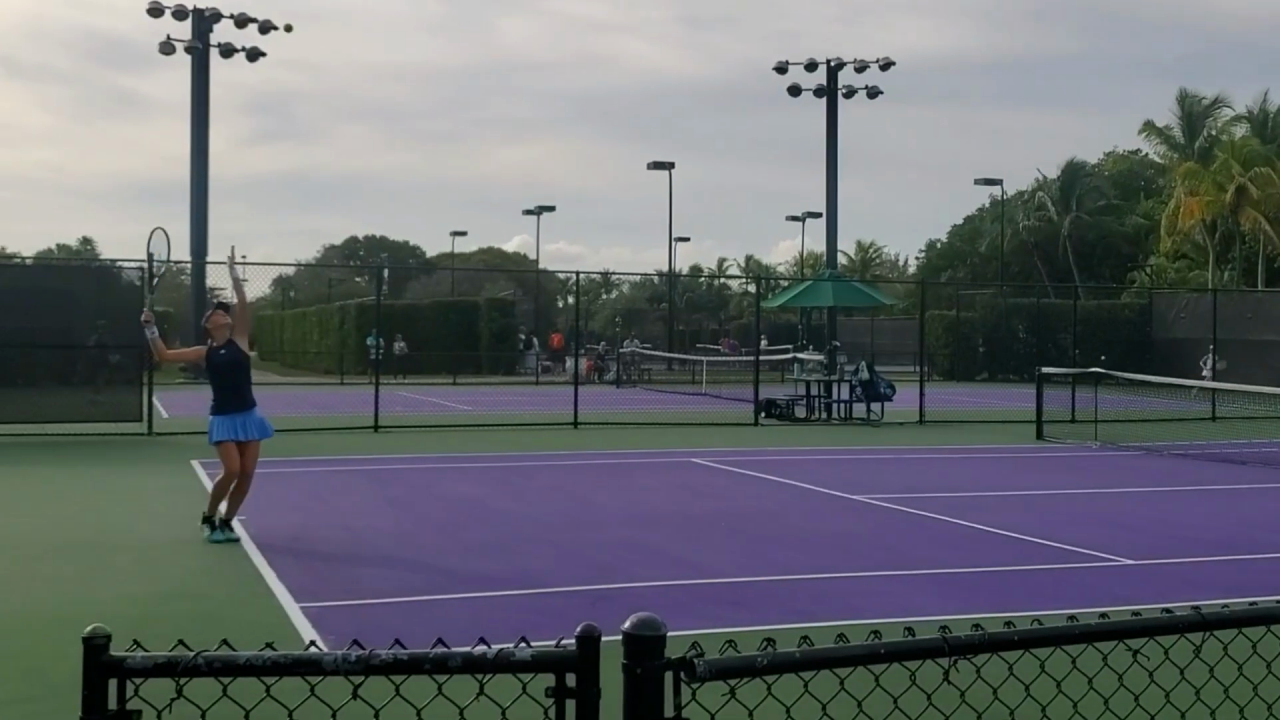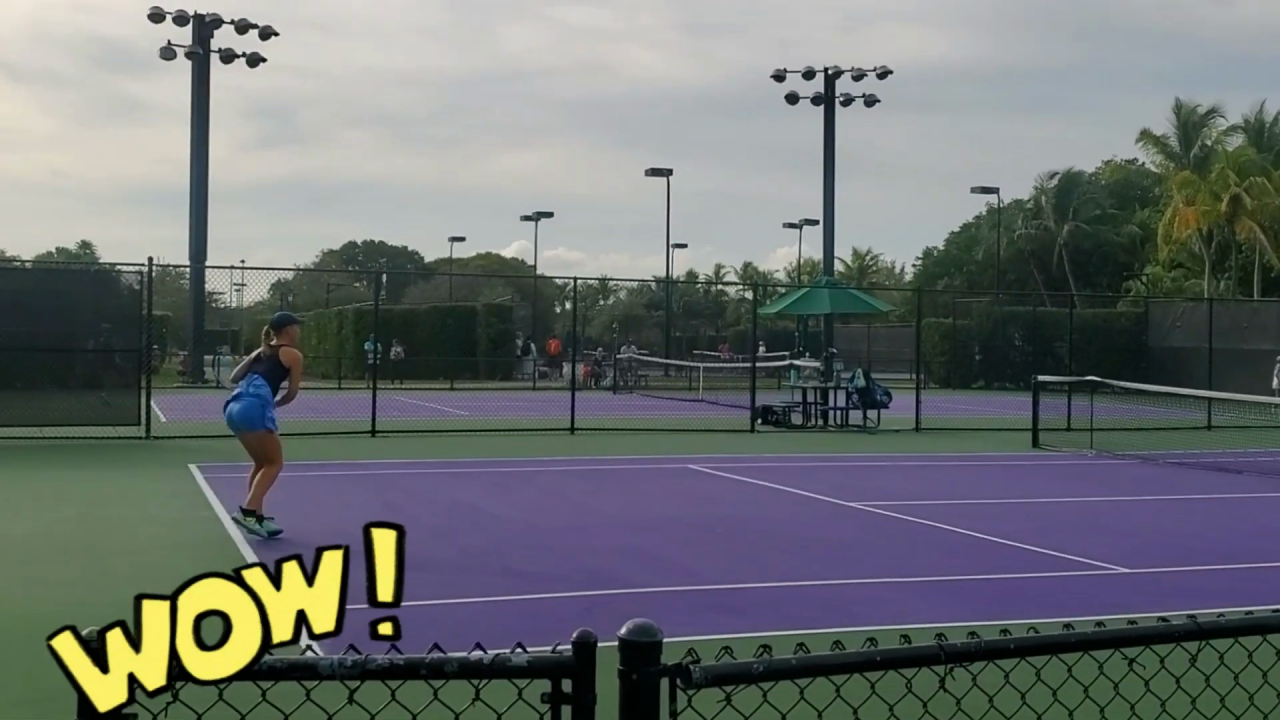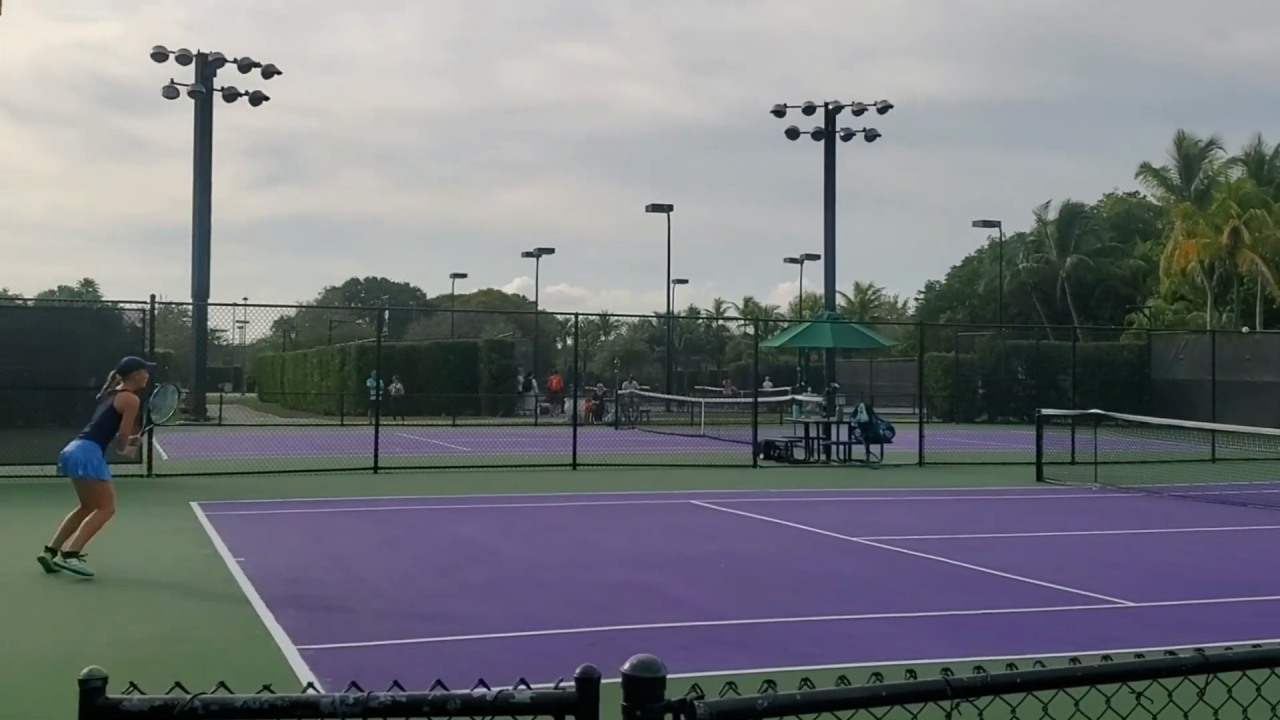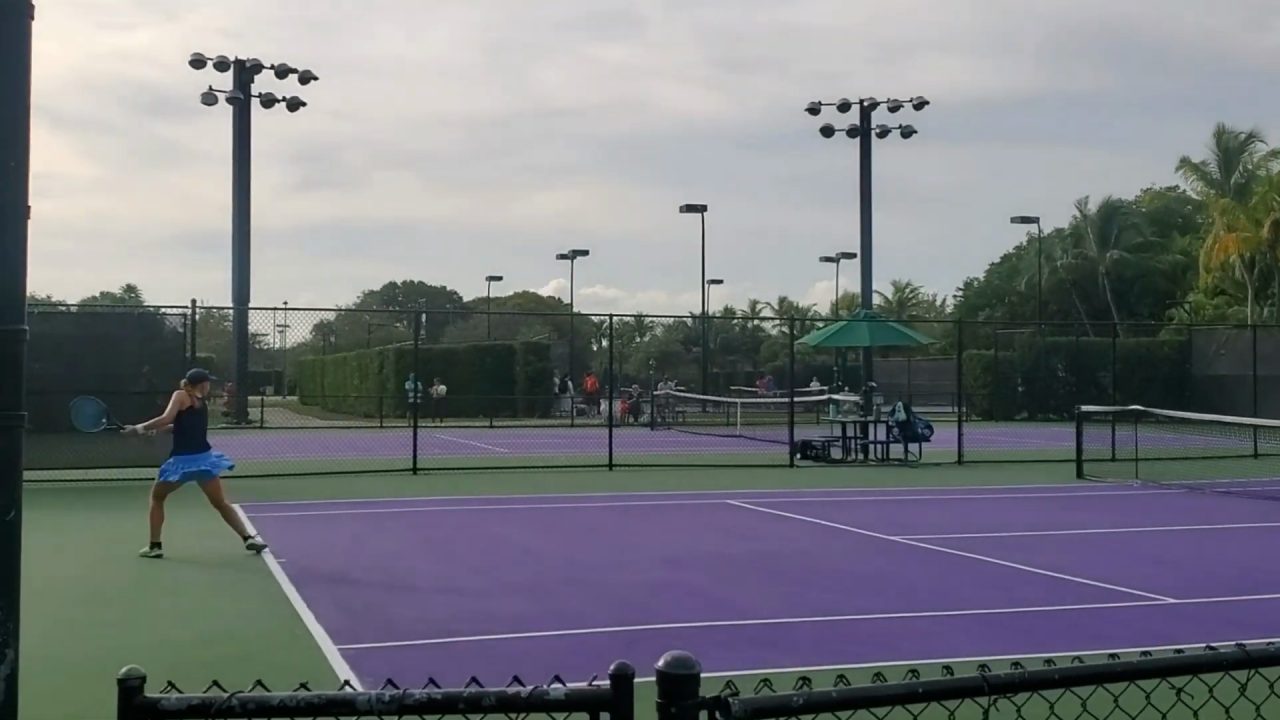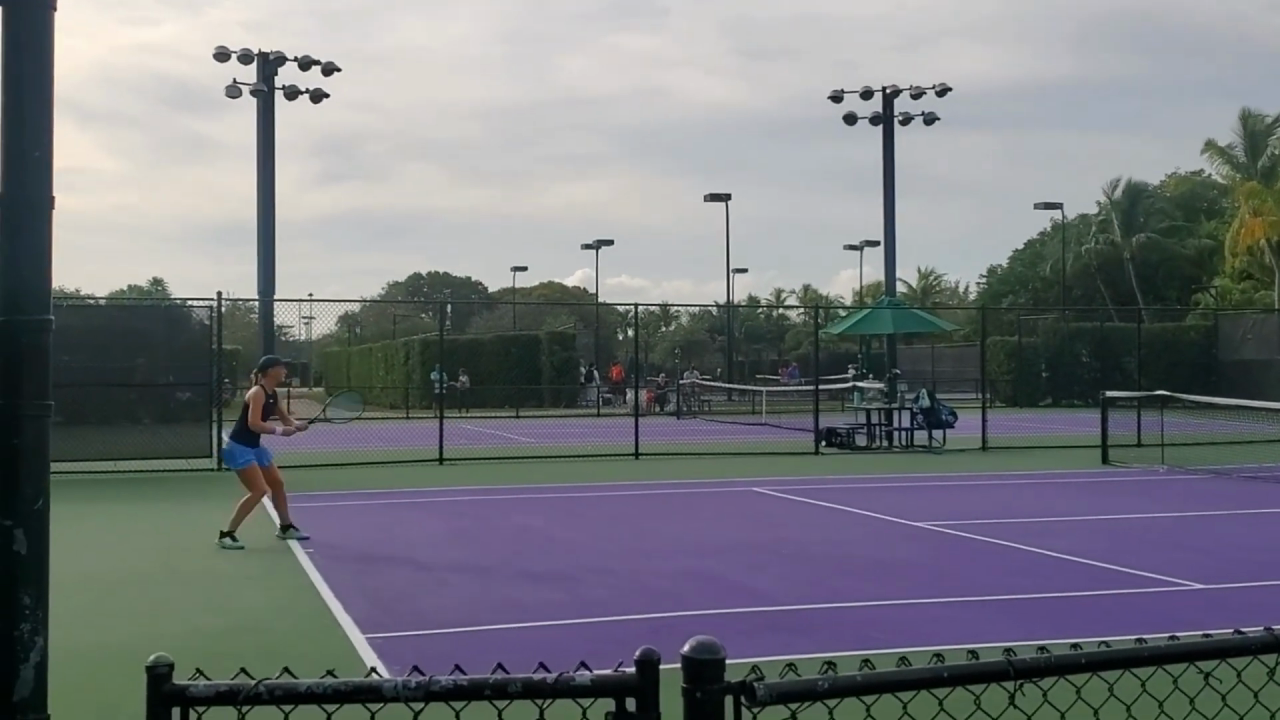
dt=1s
person 1, frame 1
left shoulder: (240, 339)
right shoulder: (203, 352)
left elbow: (243, 304)
right elbow: (163, 355)
left wrist: (233, 273)
right wrist: (150, 329)
left hip: (248, 416)
right hip: (222, 419)
left knee: (247, 473)
right knee: (232, 470)
left ankle: (225, 523)
right ankle: (209, 518)
person 1, frame 2
left shoulder: (261, 351)
right shoulder: (293, 354)
left elbow: (233, 377)
right elbow: (292, 391)
right wrist: (275, 403)
left hip: (236, 408)
right hip: (253, 408)
left knee: (263, 463)
right knee: (273, 464)
left ankle: (255, 515)
right ankle: (250, 513)
person 1, frame 3
left shoulder: (110, 394)
right shoulder: (131, 399)
right elbow: (123, 436)
left wrist: (127, 441)
right wrist: (126, 448)
left hip: (79, 450)
right hip: (88, 454)
left knee: (87, 508)
right knee: (106, 509)
left ankle: (52, 551)
right ankle: (70, 554)
person 1, frame 4
left shoulder: (180, 396)
right shoulder: (203, 403)
left elbow: (166, 420)
left wrist: (140, 428)
right wrist: (151, 430)
left hip: (180, 461)
right hip: (204, 459)
left knee: (156, 497)
right knee: (220, 503)
left ankle: (155, 546)
right ankle: (249, 538)
person 1, frame 5
left shoulder: (273, 392)
right shoulder: (256, 393)
left elbow: (283, 417)
right elbow: (253, 424)
left wrist: (295, 425)
right wrist: (279, 431)
left hip: (254, 447)
right hip: (240, 448)
left knee: (277, 484)
right knee: (258, 491)
left ankle: (286, 527)
right ankle: (227, 534)
